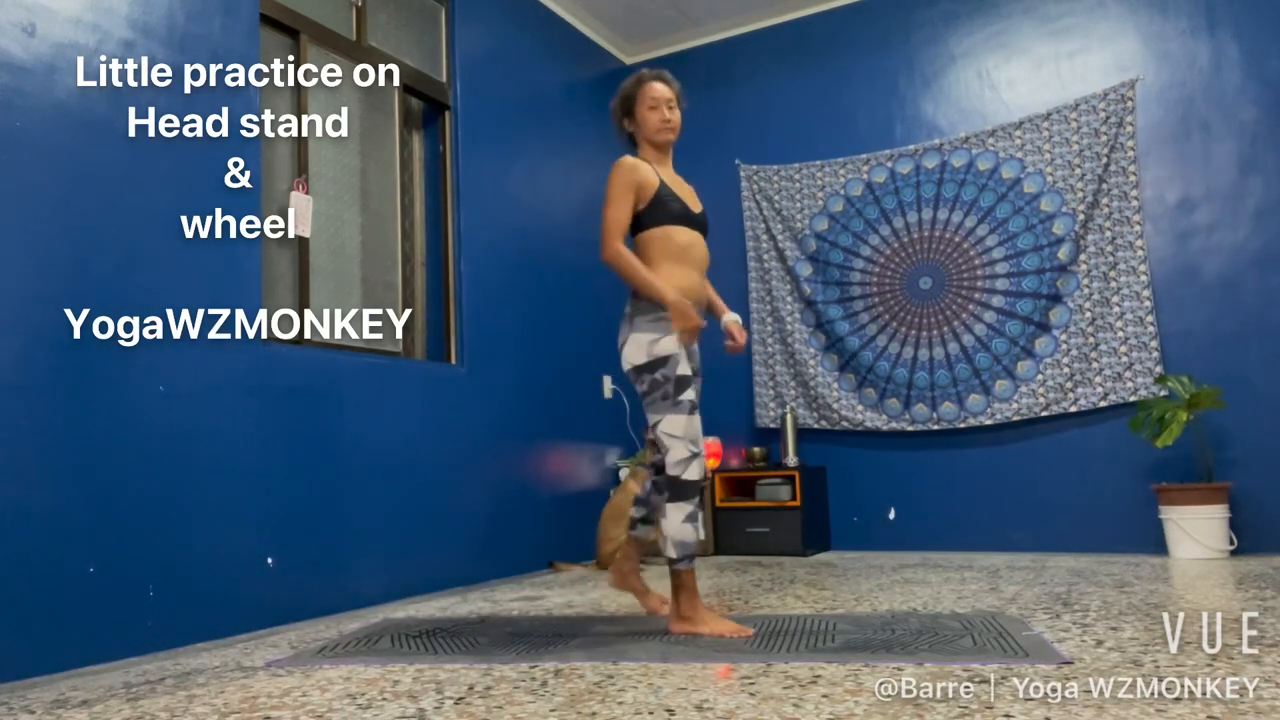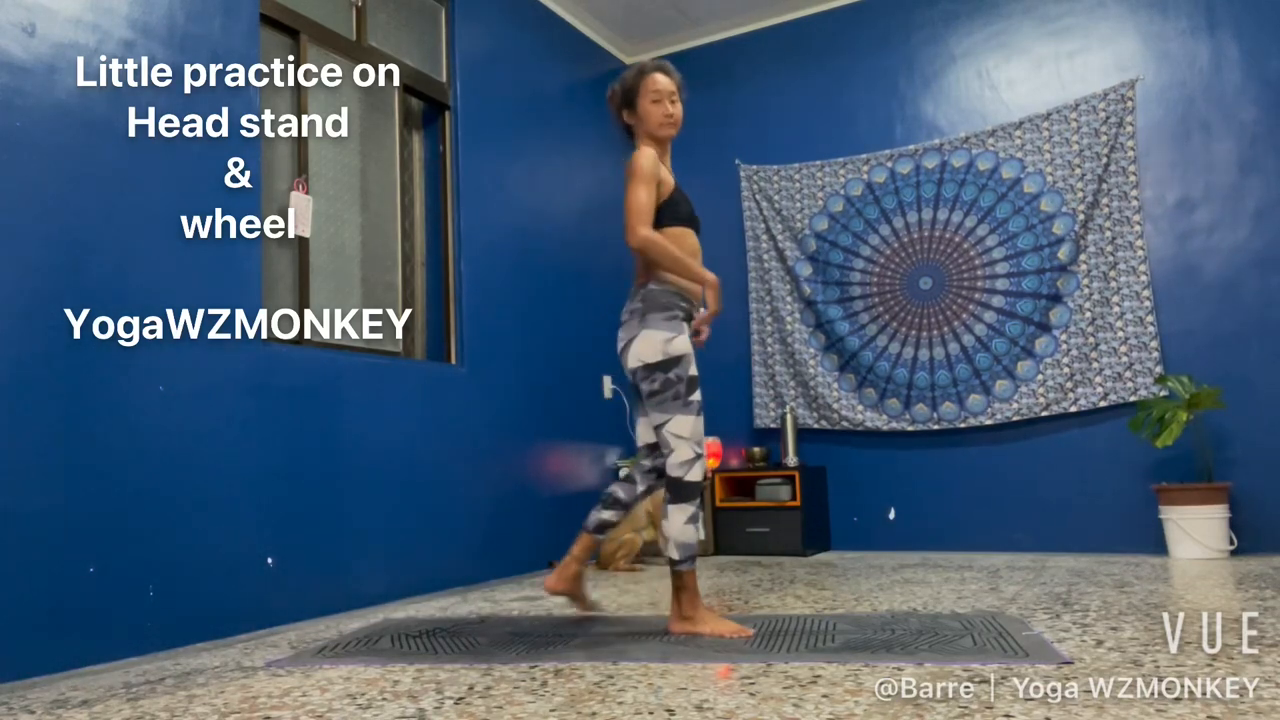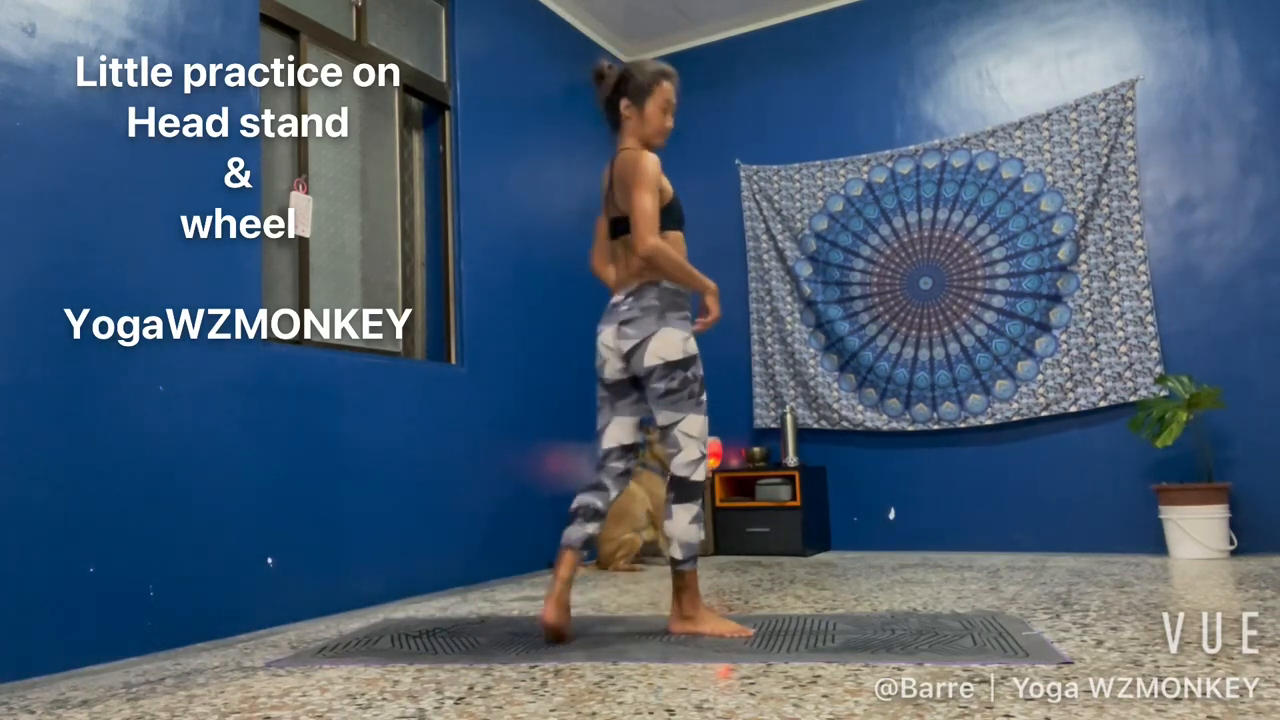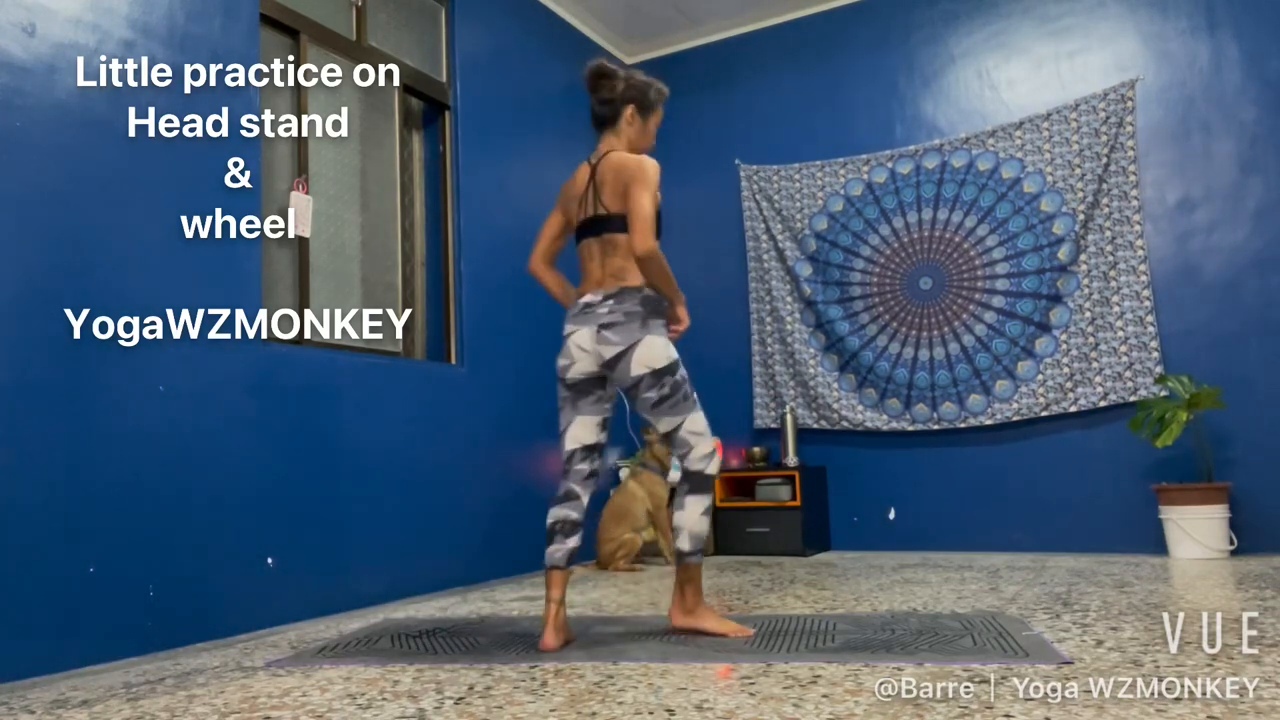
dt=0.2s
person 1, frame 1
left shoulder: (685, 187)
right shoulder: (630, 169)
right elbow: (612, 248)
left wrist: (726, 313)
right wrist: (673, 303)
left hip: (681, 329)
right hip: (655, 327)
left knee: (672, 461)
right knee: (685, 462)
left ankle: (628, 563)
right ankle: (688, 608)
person 1, frame 2
left shoulder: (662, 171)
right shoulder: (644, 160)
right elbow: (640, 238)
left wrist: (696, 299)
right wrist: (706, 279)
left hip: (661, 322)
right hip: (659, 322)
left knee: (653, 463)
right knee: (685, 464)
left ankle: (570, 568)
right ankle: (687, 609)
person 1, frame 3
left shoulder: (615, 171)
right shoulder: (643, 162)
left elbow: (600, 259)
right elbow: (648, 244)
right wrist: (706, 285)
left hip: (618, 323)
right hip: (659, 320)
left knee: (611, 466)
right knee: (688, 464)
left ankle: (558, 598)
right ankle: (688, 608)
person 1, frame 4
left shoulder: (575, 183)
right shoulder: (639, 168)
left elbow: (538, 262)
right elbow: (642, 247)
right wrist: (675, 299)
left hip: (581, 330)
right hip: (634, 325)
left knee: (577, 473)
right knee: (700, 456)
left ankle: (553, 619)
right ankle: (688, 602)
